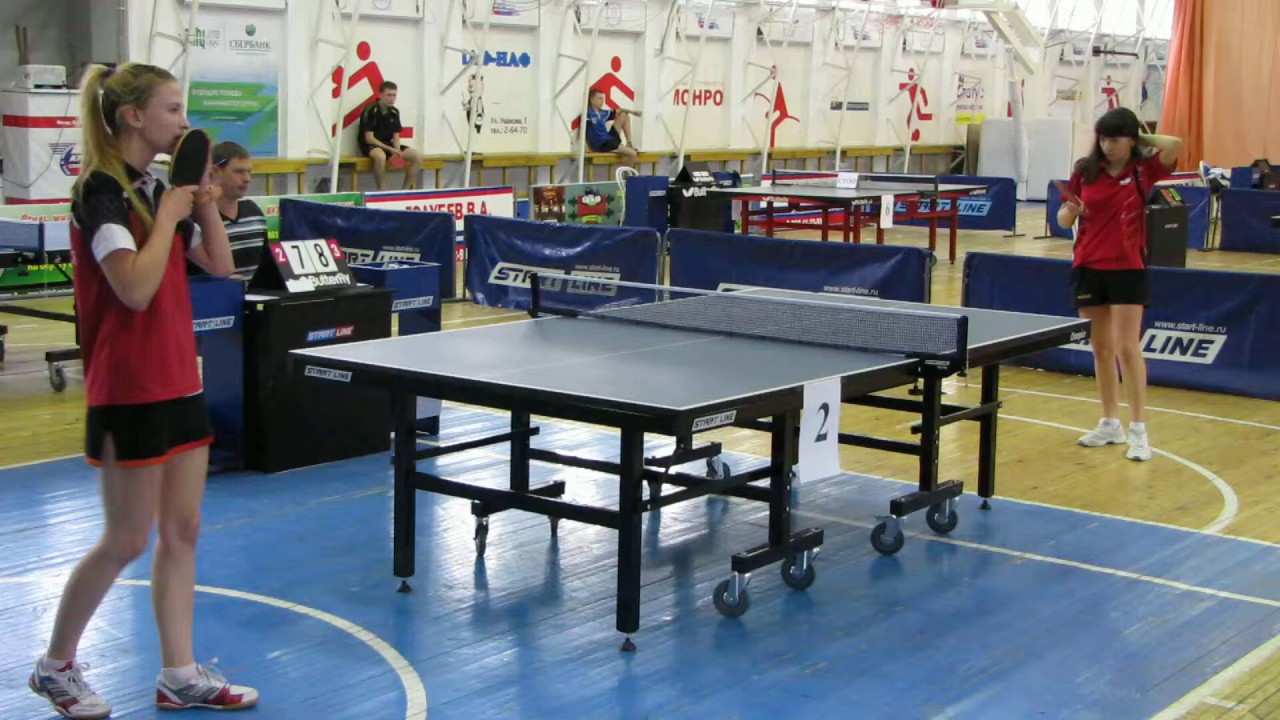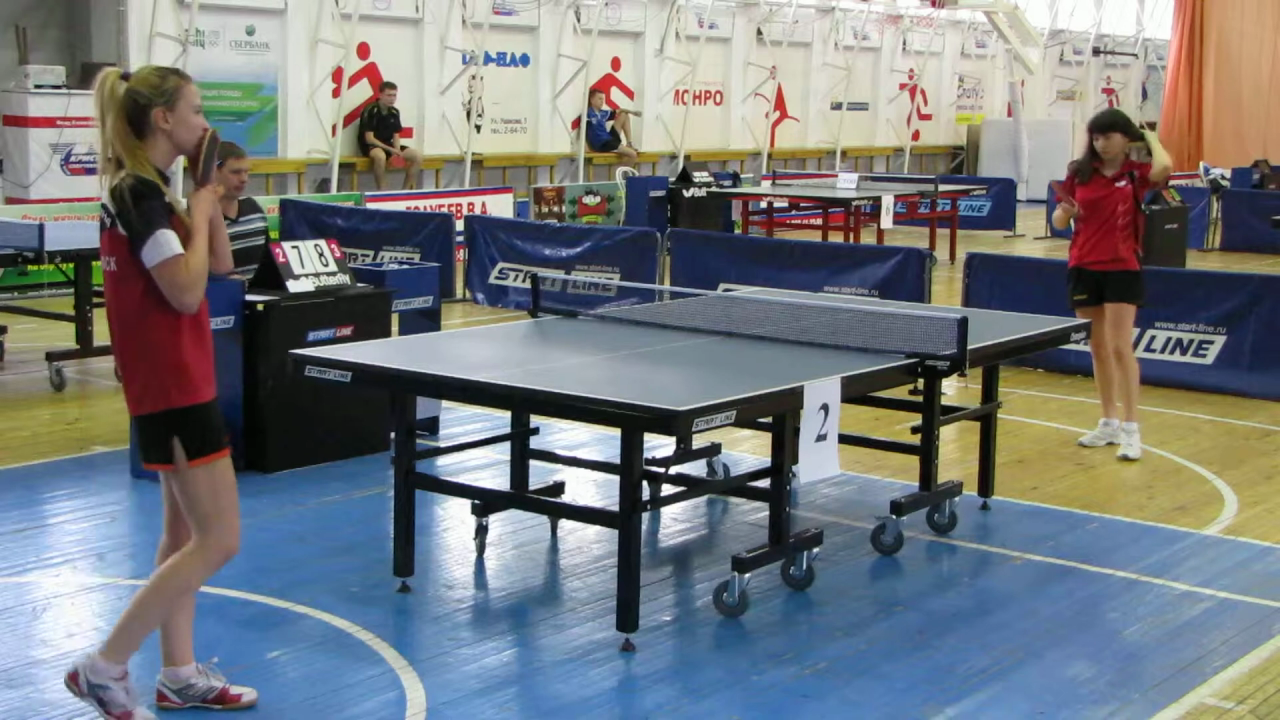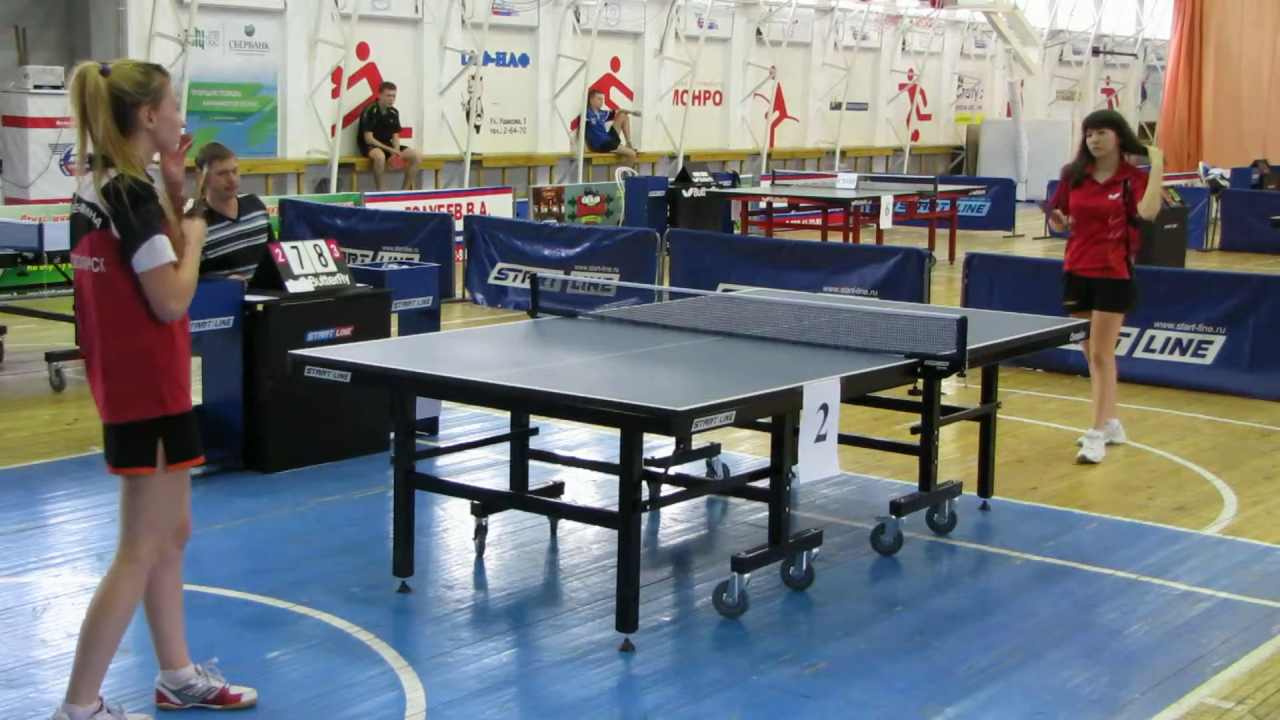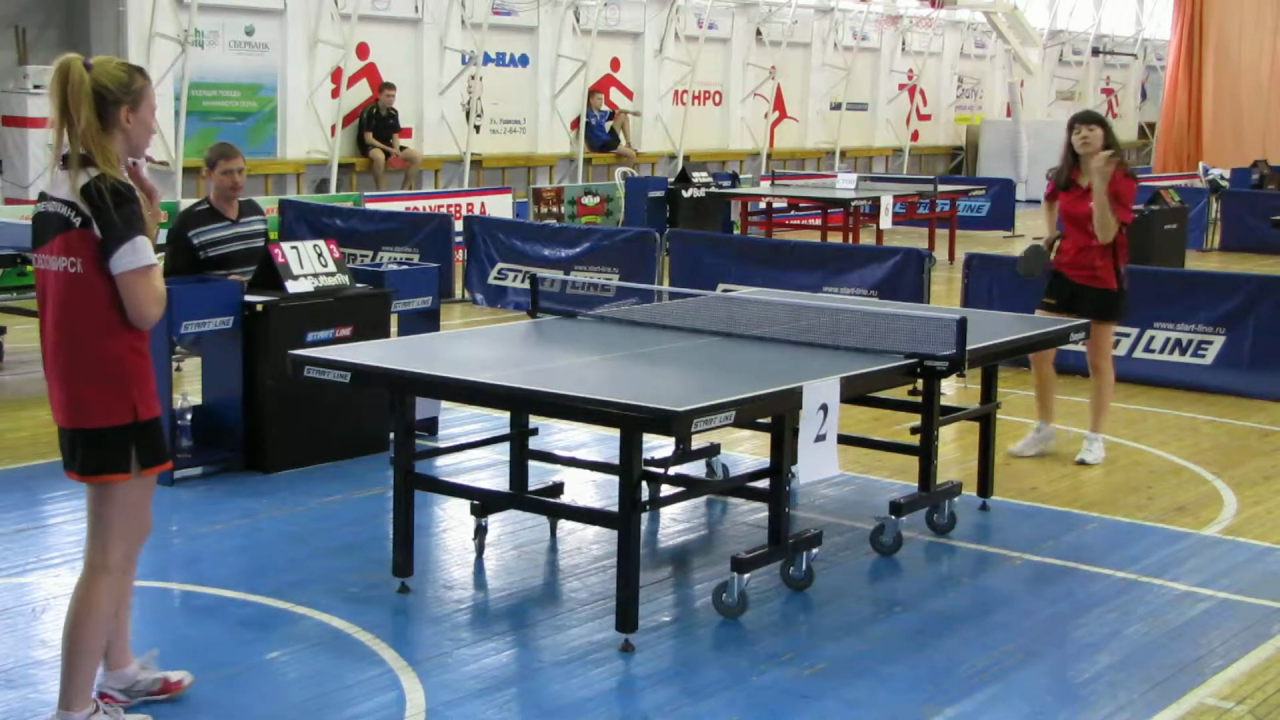
dt=0.5s
person 1, frame 1
left shoulder: (158, 187)
right shoulder: (99, 188)
left elbow: (221, 265)
right elbow: (135, 287)
left wrist: (204, 200)
right wrist: (169, 216)
left hip: (180, 379)
right hip: (130, 389)
left knee: (182, 532)
right knee: (127, 540)
right ankle: (56, 663)
person 1, frame 2
left shoulder: (148, 189)
right shoulder: (138, 192)
left elbow: (222, 264)
right elbow: (187, 294)
left wrist: (210, 203)
right wrist: (199, 215)
left hip: (182, 383)
right hip: (171, 388)
left knee: (185, 534)
right knee: (219, 542)
right ankle: (102, 665)
person 1, frame 3
left shoulder: (98, 186)
right shoulder: (133, 193)
left elbow: (146, 264)
right elbow: (171, 301)
left wrist: (175, 189)
right wrist: (194, 241)
left hip: (126, 386)
right hip: (149, 391)
left knee: (169, 535)
right knee: (140, 553)
person 1, frame 4
left shoulder: (58, 189)
right shoulder: (111, 194)
right elbow: (146, 309)
left wrist: (147, 215)
right wrist: (157, 269)
left hip: (77, 394)
right hip: (116, 397)
left knee: (127, 535)
right knee: (109, 558)
person 2, frame 1
left shoulder: (1143, 171)
right shoulder: (1084, 171)
left elbow: (1175, 144)
right elbow: (1063, 220)
left wrist: (1142, 138)
right wrist: (1070, 210)
left hip: (1127, 269)
right hip: (1088, 268)
left knee: (1127, 348)
right knee: (1100, 348)
left ankle: (1138, 430)
right ankle: (1110, 423)
person 2, frame 2
left shoulder: (1137, 173)
right shoulder: (1079, 172)
left elbow: (1164, 167)
right elbow: (1058, 222)
left wrist: (1150, 137)
right wrist: (1065, 212)
left hip: (1122, 269)
right hip: (1084, 269)
left knee: (1120, 347)
right knee: (1098, 349)
left ankle: (1131, 429)
right ankle: (1109, 423)
person 2, frame 3
left shoulder: (1136, 178)
right shoulder: (1074, 175)
left elbow: (1148, 213)
right elbow: (1058, 217)
left wrist: (1157, 164)
right wrist: (1059, 223)
left hip: (1114, 275)
right hip: (1077, 272)
left knee: (1102, 355)
right knee: (1092, 355)
left ankle: (1097, 435)
right ankle: (1110, 423)
person 2, frame 4
left shoulder: (1121, 181)
right shoulder: (1062, 177)
left elbow: (1105, 235)
left wrist: (1099, 184)
left hip: (1102, 281)
right hip: (1064, 274)
left knee: (1098, 361)
right knee: (1039, 353)
left ankle: (1094, 438)
right ankle: (1043, 429)
